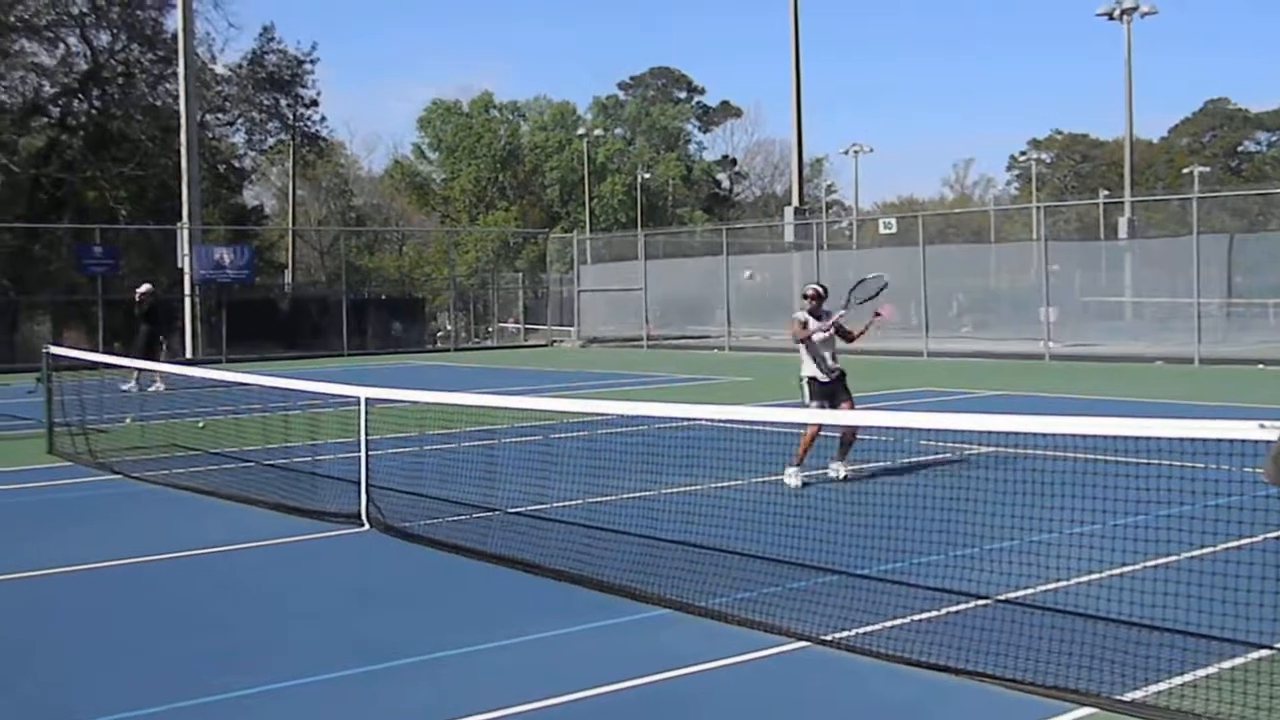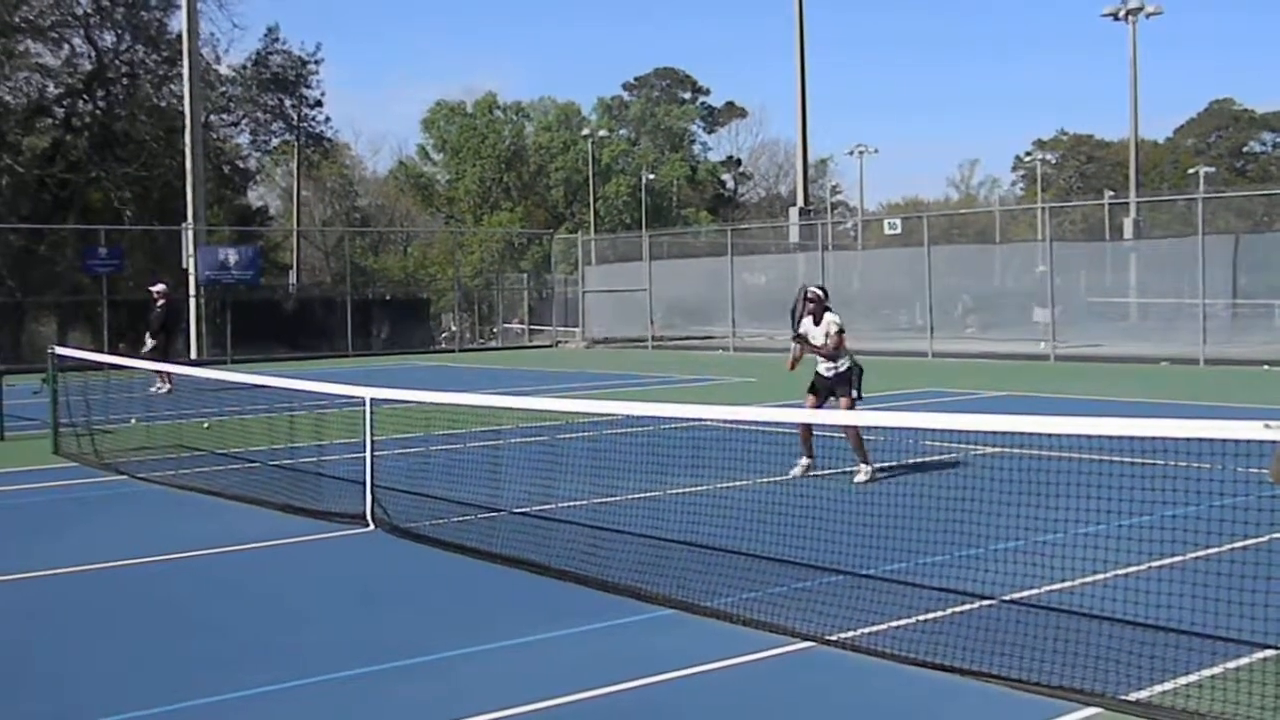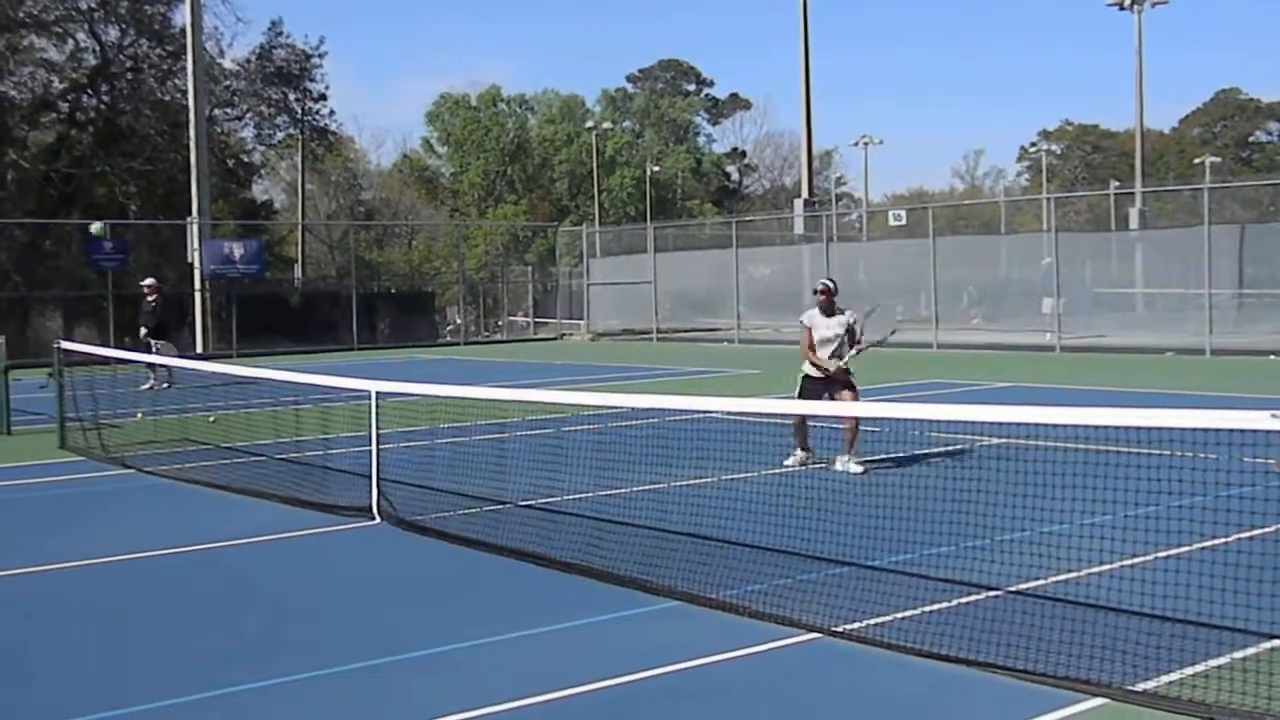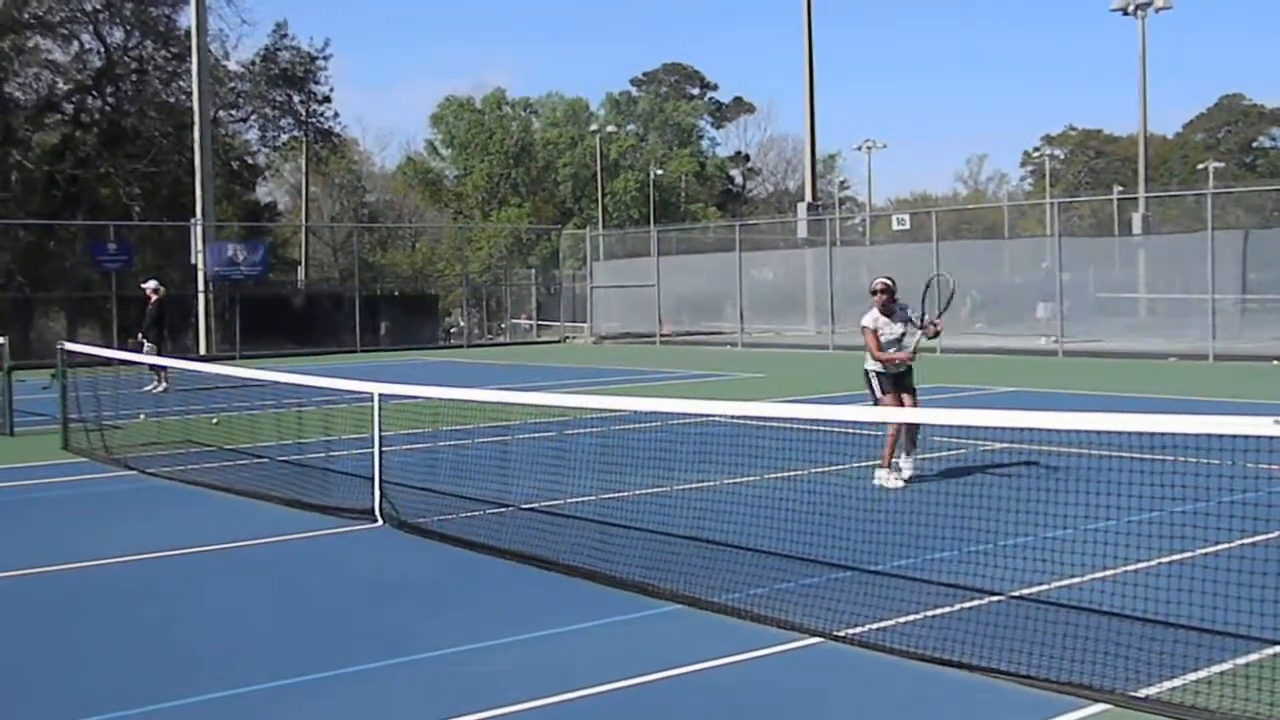
dt=1s
person 1, frame 1
left shoulder: (827, 316)
right shoulder: (801, 318)
left elbow: (849, 338)
right elbow: (797, 336)
left wrist: (871, 321)
right wrist: (821, 327)
left hip: (836, 377)
right hip: (814, 379)
left knee: (851, 424)
right knee: (816, 425)
left ankle: (838, 464)
right ankle: (792, 469)
person 1, frame 2
left shoulder: (832, 321)
right shoulder: (805, 322)
left elbow: (832, 354)
right elbow: (800, 347)
left wrist: (808, 344)
right wrist: (794, 359)
left hip: (844, 372)
right hip: (822, 374)
left knee: (846, 421)
left ankle: (865, 466)
right ankle: (807, 460)
person 1, frame 3
left shoulder: (847, 317)
right shoulder: (809, 317)
left elbow: (853, 345)
right elbow: (807, 352)
left wrist: (855, 351)
right wrist: (829, 368)
left hip: (840, 374)
right hip: (813, 375)
right knee: (799, 420)
left ankle: (845, 458)
right ankle: (803, 451)
person 1, frame 4
left shoulder: (902, 310)
right shoulder: (870, 319)
left elbow: (929, 333)
right elbow: (876, 353)
left wrist: (933, 327)
right wrist: (897, 356)
left hip: (901, 372)
right hip: (878, 373)
left ankle: (907, 457)
right ankle: (884, 471)
